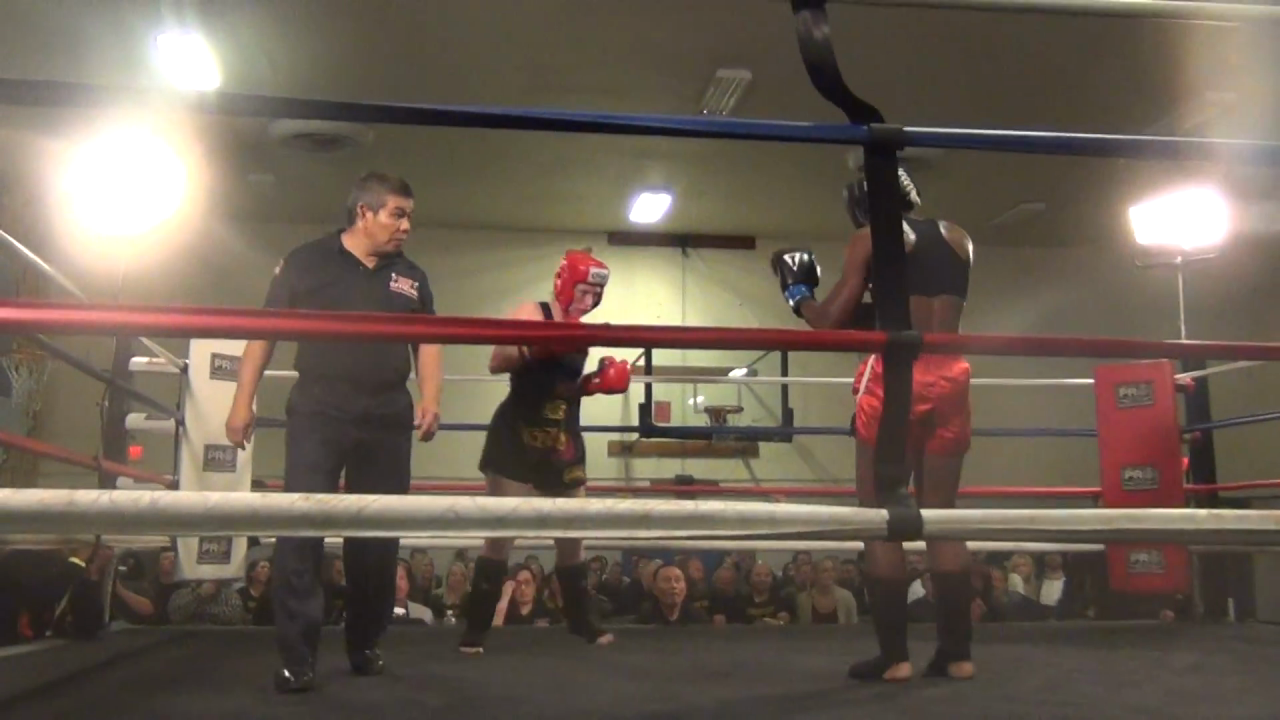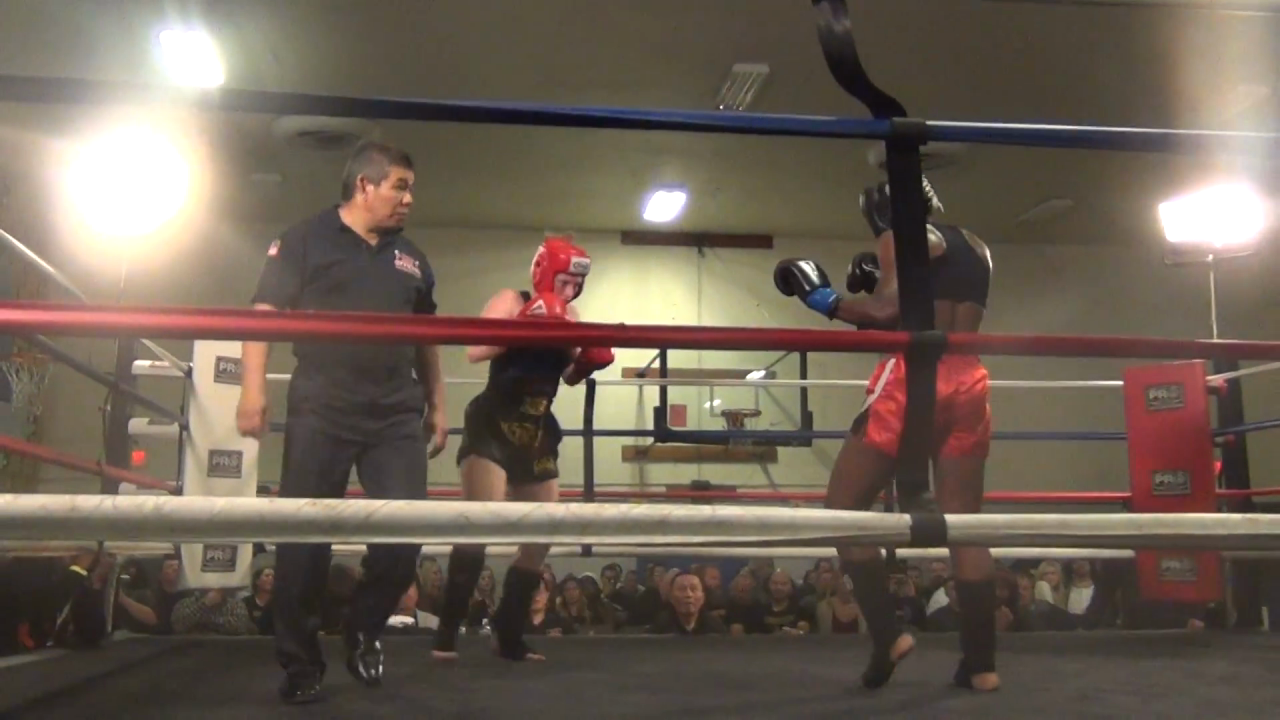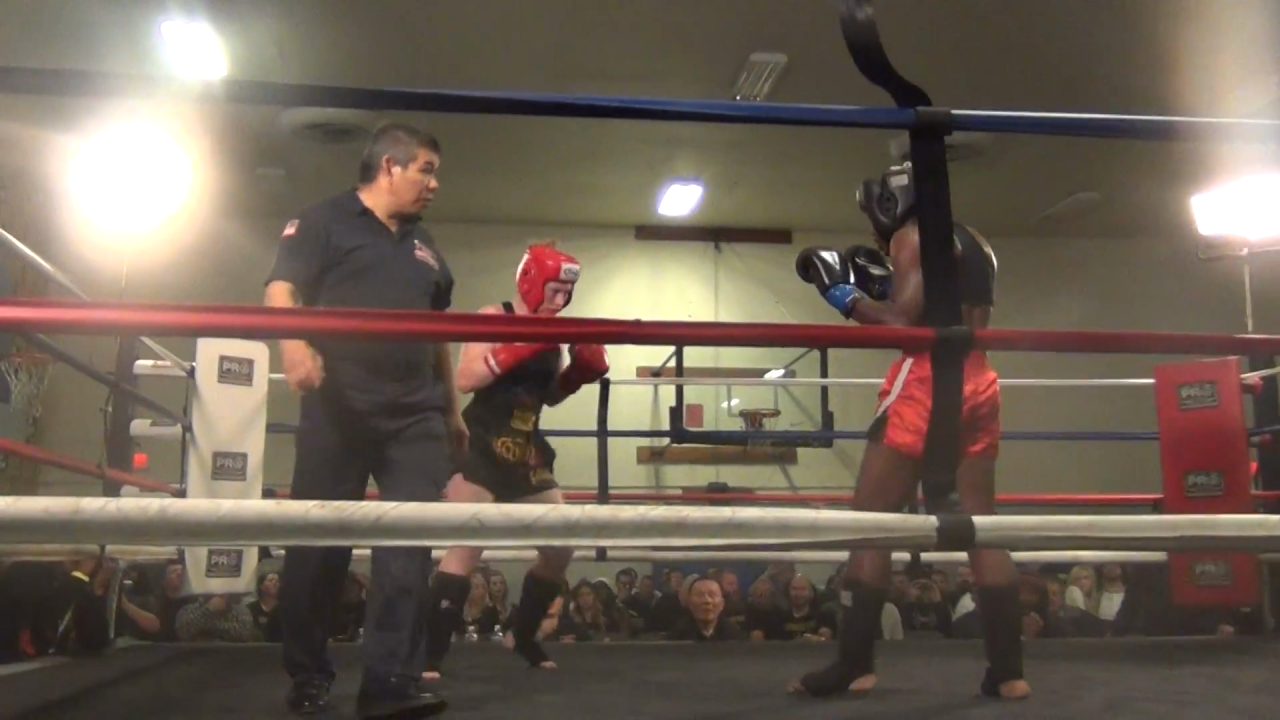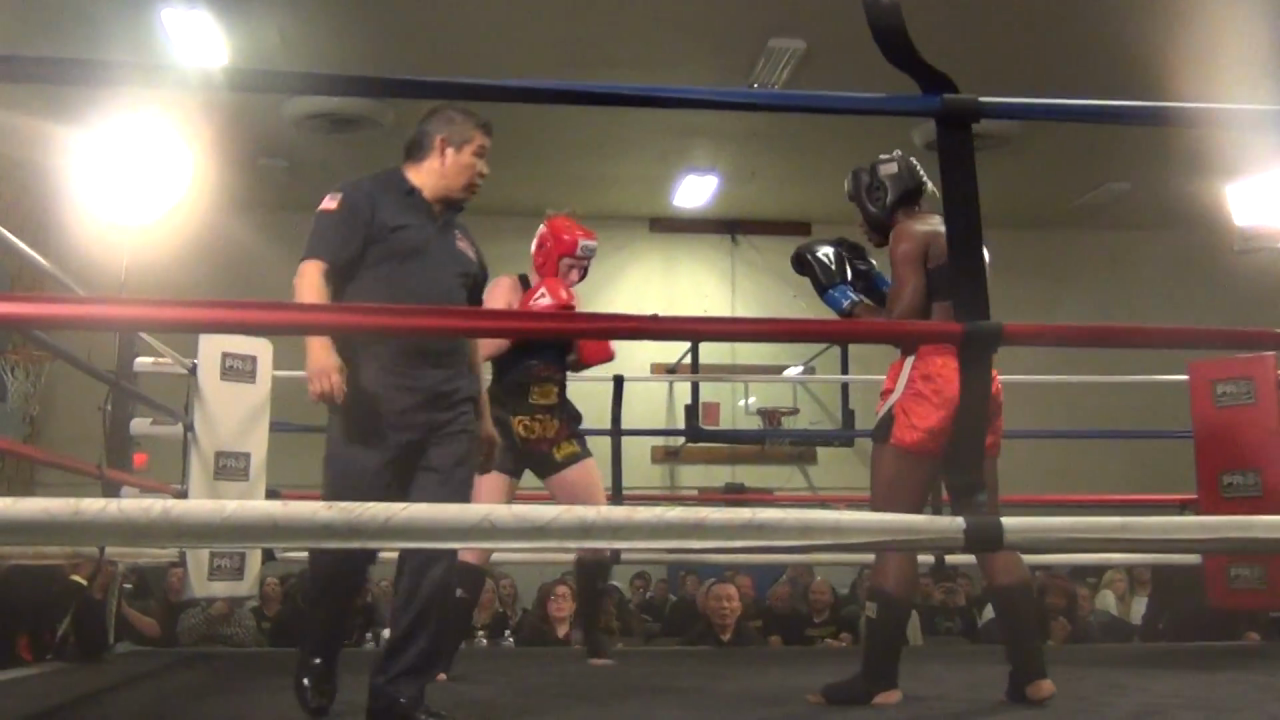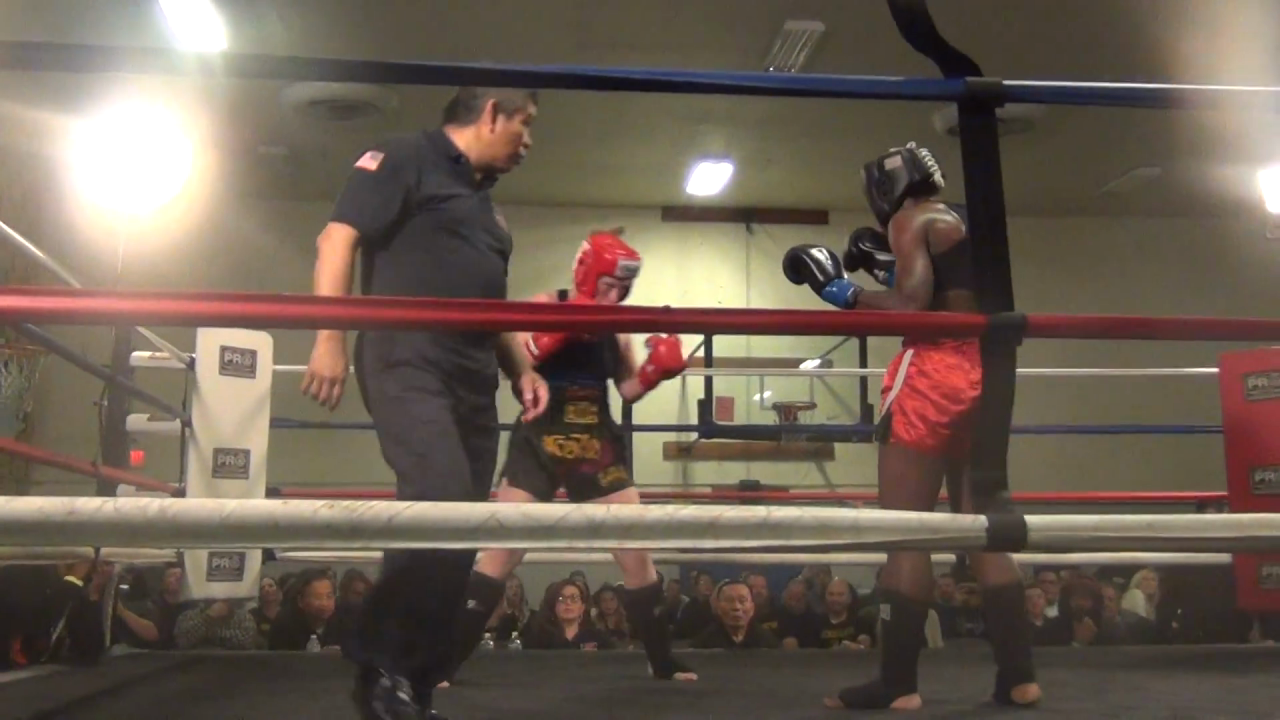
dt=0.2s
person 1, frame 1
left shoulder: (412, 278)
right shoulder: (306, 262)
left elbow: (427, 345)
left wrist: (429, 398)
right wrist: (244, 400)
left hip: (388, 420)
right hip: (318, 414)
left knee: (377, 537)
left ankle: (364, 638)
right ankle: (297, 654)
person 1, frame 2
left shoulder: (411, 257)
right shoulder: (305, 240)
left elbow: (425, 337)
right elbow: (265, 314)
left wrist: (435, 405)
right wrist: (253, 385)
left hip: (396, 410)
right hip: (323, 407)
right knee: (306, 534)
left ankle: (364, 630)
right ankle: (299, 665)
person 1, frame 3
left shoulder: (425, 247)
right shoulder: (324, 221)
right elbow: (280, 292)
left wrist: (452, 408)
right wrist: (293, 344)
left hip: (416, 410)
right hip: (340, 404)
left knee: (412, 540)
right knee: (320, 540)
person 1, frame 4
left shoulder: (459, 236)
right shoulder: (363, 198)
right elbow: (313, 274)
left wrist: (481, 413)
right wrist: (321, 344)
left hip: (447, 404)
right hip: (374, 392)
left knee: (436, 546)
right ankle: (316, 654)
person 1, frame 5
left shoulder: (481, 197)
right shoulder: (404, 158)
right elbow: (338, 239)
left wrist: (520, 368)
right wrist: (331, 337)
left hip: (468, 377)
right hip: (406, 362)
right knee: (438, 507)
right ankle: (377, 656)
person 2, frame 1
left shoulder: (872, 239)
right shoulder: (958, 237)
left elbow: (832, 318)
left wrist: (797, 291)
right hip: (950, 375)
right knee: (940, 516)
left ankle: (894, 653)
right ankle: (956, 651)
person 2, frame 2
left shoulder: (899, 239)
right shoulder: (977, 247)
left elbow: (887, 312)
left wrist: (823, 296)
left hip: (912, 377)
right hip: (968, 381)
left knee: (843, 504)
left ankle: (887, 634)
right ankle: (981, 661)
person 2, frame 3
left shoulder: (911, 239)
right shoulder: (979, 245)
left elbow: (903, 321)
left wrist: (844, 294)
right wrist: (883, 283)
left hip: (924, 382)
right hip: (978, 384)
left ankle: (854, 664)
right ankle: (1007, 670)
person 2, frame 4
left shoulder: (909, 232)
left elbow: (901, 324)
left wrist: (839, 294)
right wrist: (869, 279)
left hip: (929, 379)
left ankle: (878, 677)
right ankle: (1031, 671)
person 2, frame 5
left shoulder: (911, 221)
right shoulder: (976, 225)
left elbow: (912, 304)
left wrist: (843, 290)
right wrist: (885, 266)
left hip: (932, 373)
right hip: (983, 374)
left ankle: (898, 681)
right ankle: (1018, 675)
person 3, frame 1
right shoulder: (531, 314)
right elbow: (497, 363)
left wrist: (598, 383)
right wrist: (537, 343)
left hip: (561, 439)
right hip: (515, 433)
left knee: (573, 535)
right knee: (502, 536)
left ankle: (581, 620)
right ankle: (474, 627)
person 3, frame 2
left shoulder: (567, 319)
right shoulder: (510, 302)
left elbow: (572, 374)
right elbow: (476, 350)
left wrist: (593, 358)
right wrist: (526, 323)
left hip: (536, 433)
right hip: (492, 424)
left knee: (538, 540)
left ankle: (508, 636)
right ankle: (446, 633)
person 3, frame 3
right shoulder: (494, 318)
left elbow: (553, 393)
right elbow: (464, 379)
left wrist: (583, 370)
right wrist: (516, 350)
left hip: (525, 450)
right hip: (478, 444)
left knee: (560, 546)
right knee: (465, 544)
left ankle: (524, 632)
right ankle: (432, 654)
person 3, frame 4
left shoulder: (564, 301)
right shoulder: (506, 289)
right elbow: (479, 348)
left wrist: (590, 352)
right wrist: (528, 314)
left hip: (556, 425)
right hip: (506, 423)
left ankle: (593, 633)
person 3, frame 5
right shoulder: (546, 305)
left elbow: (631, 390)
left wrist: (659, 369)
right wrist: (554, 334)
left hip: (600, 446)
right hip: (540, 443)
left knee: (636, 551)
right knee: (502, 549)
left ankle: (661, 658)
